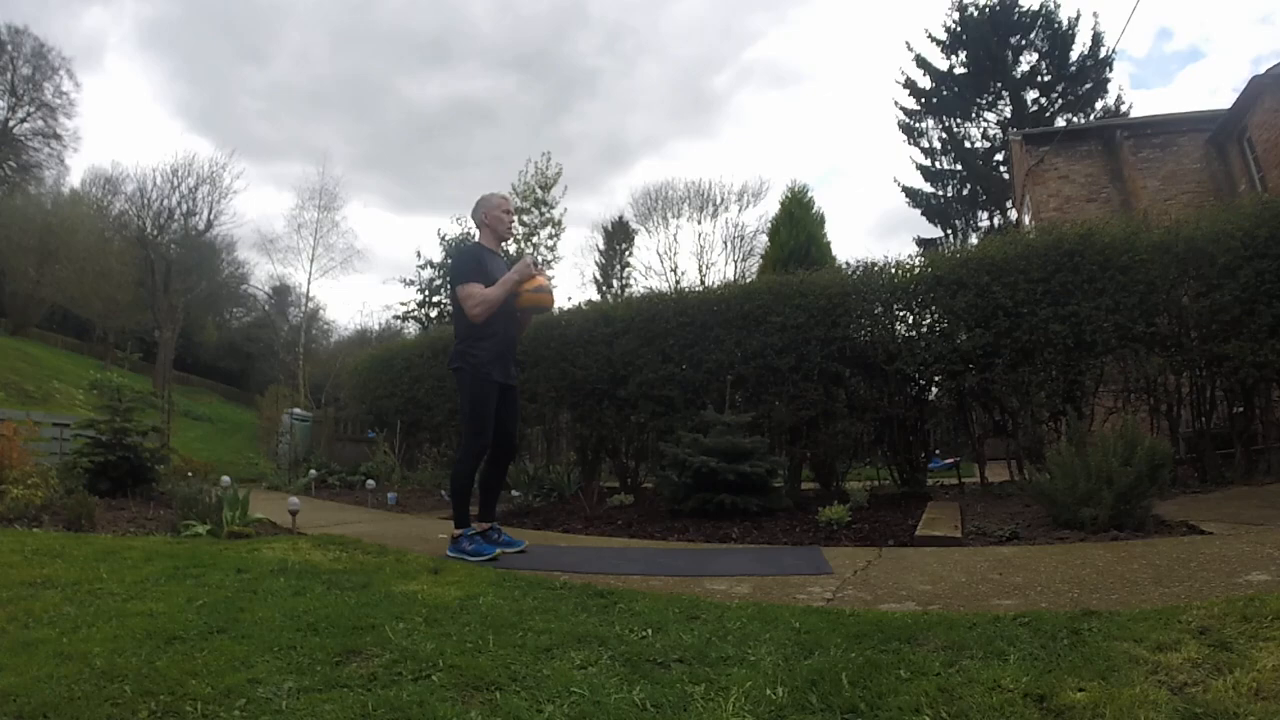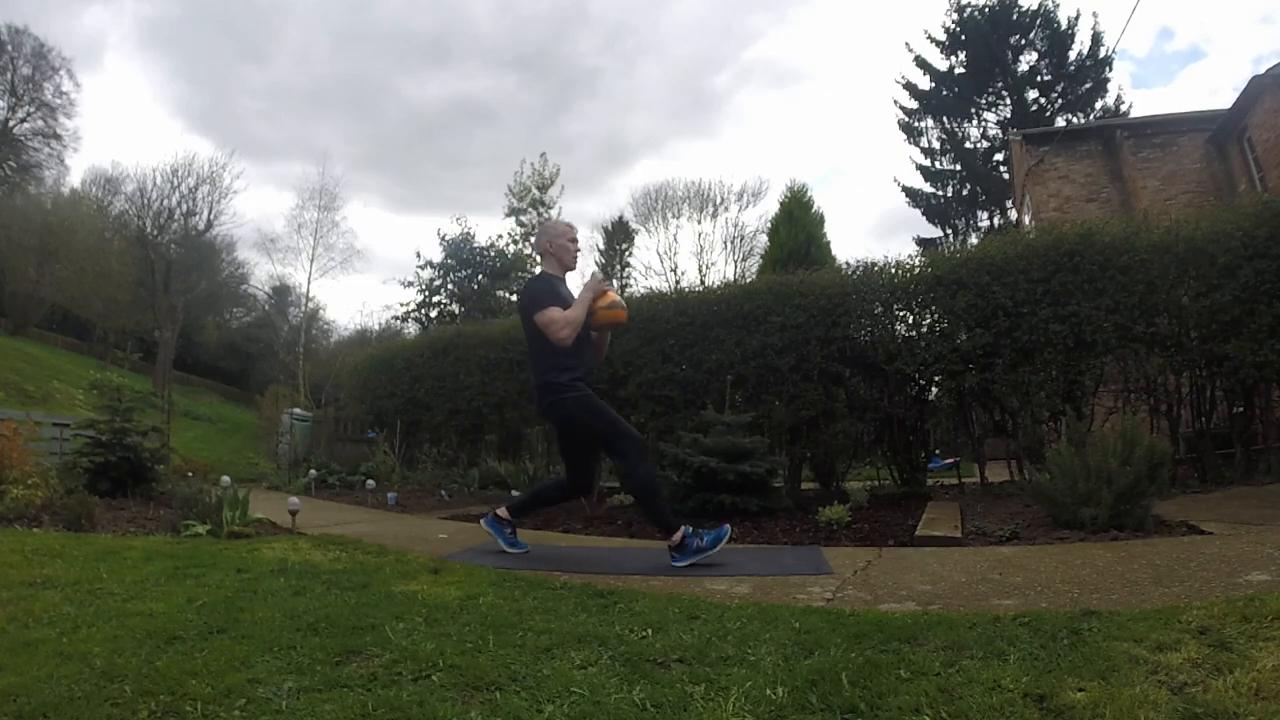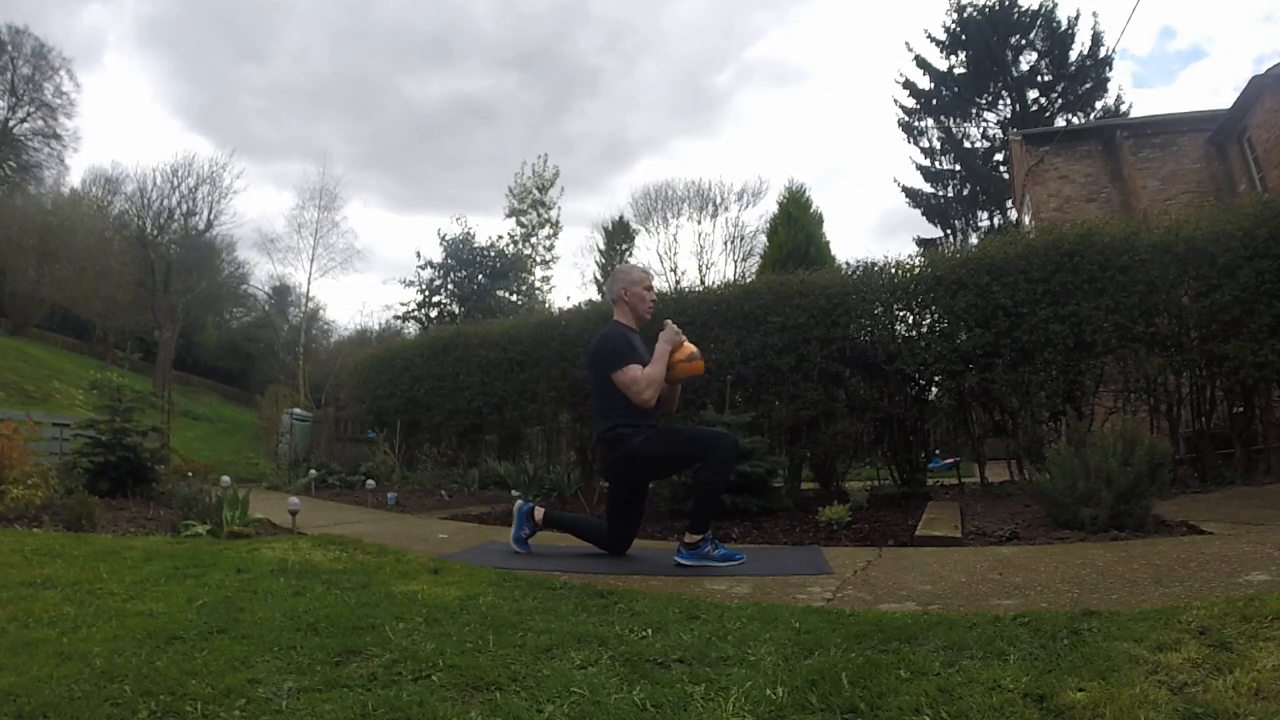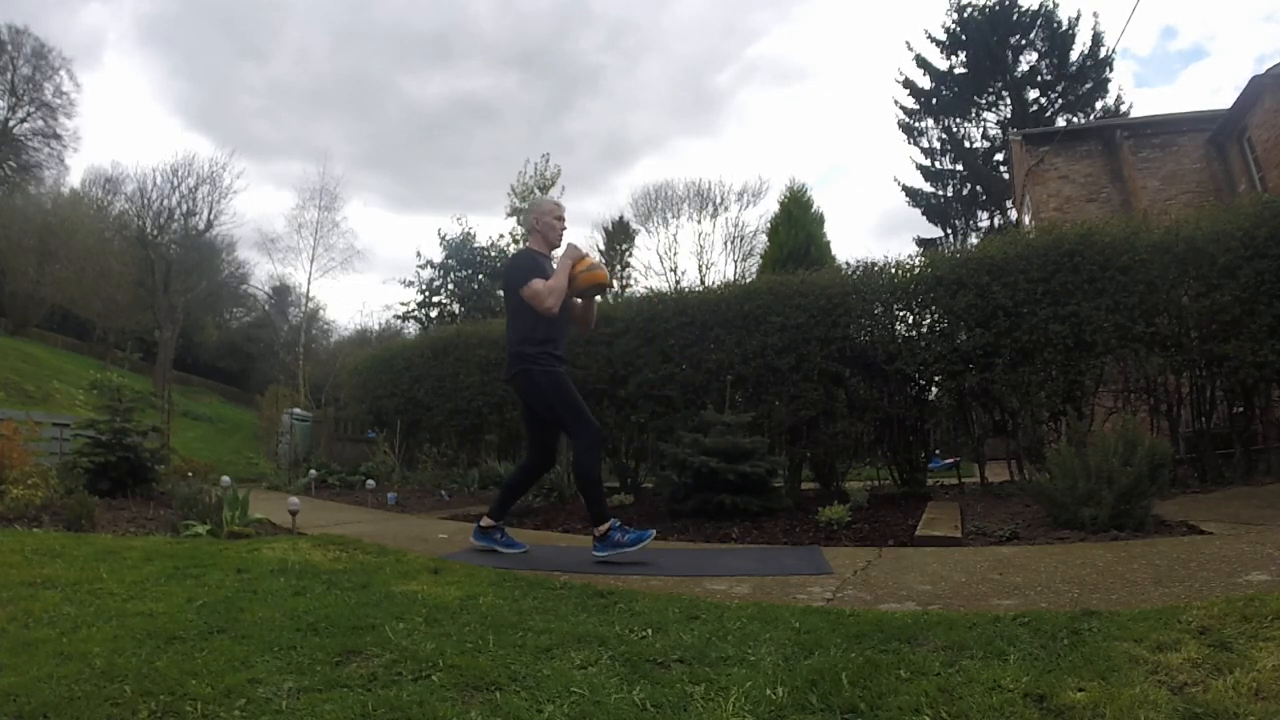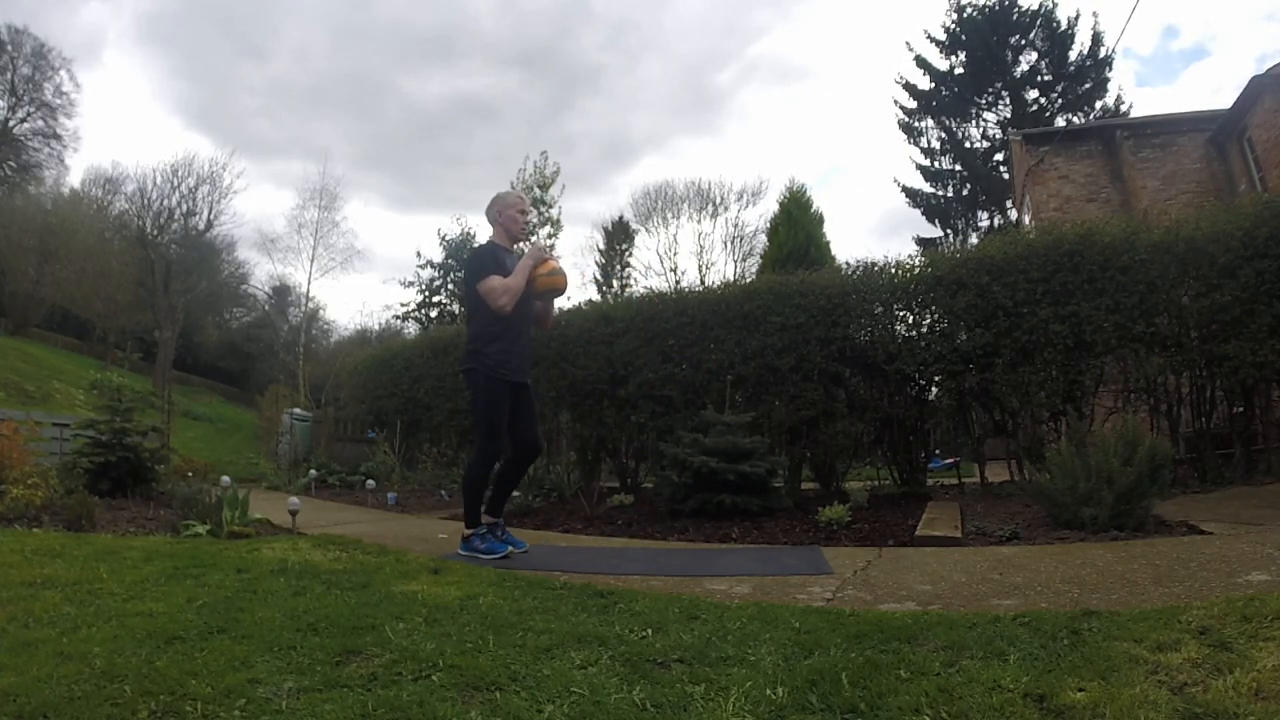
dt=0.7s
person 1, frame 1
left shoulder: (503, 264)
right shoulder: (468, 258)
left elbow: (514, 323)
right elbow: (476, 308)
right wrist: (514, 277)
left hip: (503, 368)
right hip: (477, 365)
left knee: (505, 446)
right knee: (476, 445)
left ankle: (485, 527)
right ankle: (461, 533)
person 1, frame 2
left shoulder: (563, 291)
right shoulder: (538, 288)
left elbow: (595, 353)
right elbow: (562, 334)
right wrist: (587, 295)
left hip: (570, 394)
right hip: (563, 393)
left knee: (580, 480)
right knee: (631, 448)
left ankle: (502, 516)
right ankle: (680, 540)
person 1, frame 3
left shoulder: (631, 341)
right shoulder: (613, 340)
left elbow: (666, 406)
right elbow: (644, 395)
right wrist: (664, 346)
left hip: (632, 449)
right hip: (628, 446)
left knee: (616, 541)
right knee: (722, 446)
left ankle: (533, 515)
right ankle: (695, 543)
person 1, frame 4
left shoulder: (550, 268)
right shoulder: (521, 262)
left elbow: (584, 322)
right elbow: (548, 303)
right wrist: (566, 262)
left hip: (544, 370)
right hip: (535, 367)
left knee: (540, 459)
right knee: (588, 435)
left ankle: (488, 526)
right ankle: (605, 531)
person 1, frame 5
left shoulder: (518, 263)
right shoulder: (483, 257)
left elbow: (542, 321)
right elbow: (502, 301)
right wrist: (528, 262)
left hip: (516, 371)
right hip: (489, 369)
left knee: (528, 447)
right knee: (490, 449)
left ankle: (490, 521)
right ankle: (472, 534)
